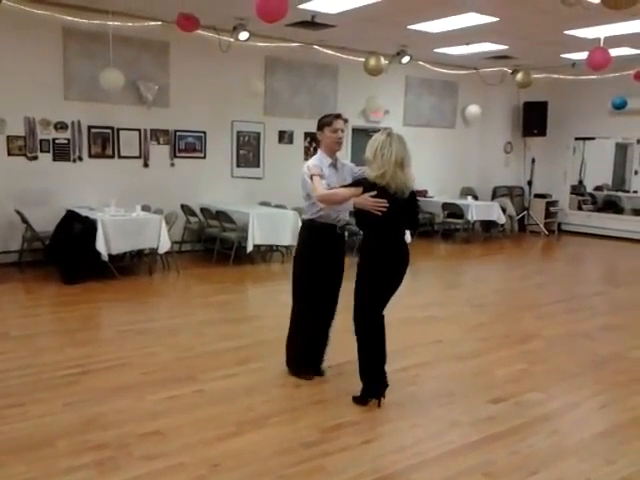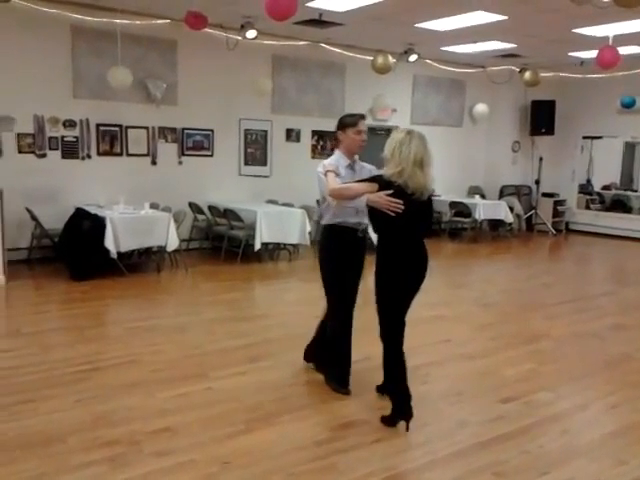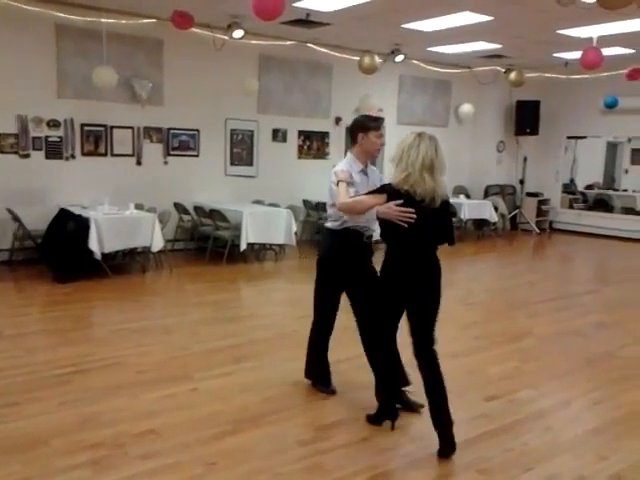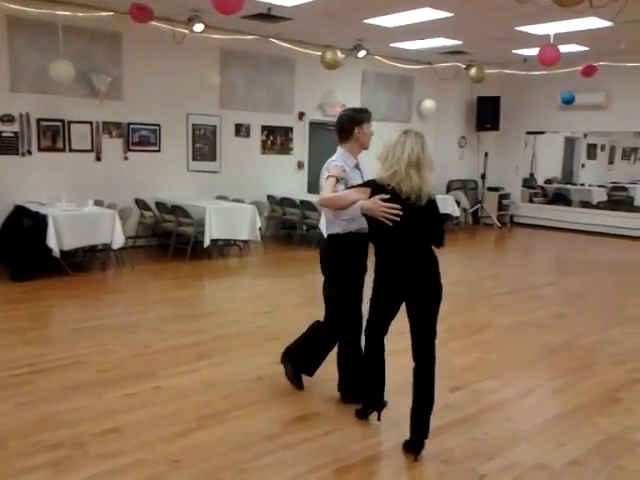
dt=0.4s
person 1, frame 1
left shoulder: (368, 184)
right shoulder: (405, 187)
left elbow: (323, 196)
right elbow: (412, 223)
left wrist: (316, 175)
left hip: (375, 258)
right hip: (399, 257)
left knee: (364, 319)
right knee: (375, 314)
left ankle: (372, 387)
right ankle: (378, 379)
person 1, frame 2
left shoulder: (384, 183)
right shoulder: (424, 188)
left elbow: (335, 192)
left wrist: (330, 172)
left hip: (392, 263)
right hip: (417, 262)
left knee: (390, 331)
right knee: (396, 323)
left ankle: (401, 404)
right ankle: (391, 383)
person 1, frame 3
left shoulder: (394, 191)
right shoulder: (439, 196)
left elbow: (345, 205)
right elbow: (446, 236)
left wrist: (343, 180)
left hip: (397, 275)
right hip: (429, 276)
left knee: (385, 338)
right knee: (425, 348)
left ankle: (386, 408)
right ankle: (445, 433)
person 1, frame 4
left shoulder: (378, 188)
right shoulder: (426, 195)
left elbow: (327, 201)
right elbow: (436, 237)
left wrist: (332, 176)
left hip: (390, 276)
right hip: (425, 276)
left knee: (374, 335)
right knee: (424, 351)
left ankle: (372, 401)
right ankle: (418, 435)
person 2, frame 1
left shoulder: (348, 168)
right shoulder: (313, 167)
right elbow: (324, 200)
right wrist: (356, 202)
left hip: (337, 236)
right hip: (315, 235)
left knee: (328, 301)
right knee: (306, 301)
left ankle: (313, 358)
right ankle: (297, 361)
person 2, frame 2
left shoulder: (366, 170)
right shoulder: (328, 167)
right elbow: (336, 199)
right wrist: (370, 199)
left hip: (358, 240)
right hip: (336, 240)
left knee: (341, 304)
right knee: (342, 308)
left ankle: (317, 353)
right ankle: (336, 373)
person 2, frame 3
left shoulder: (374, 175)
right shoulder: (342, 172)
left elbow: (391, 198)
right elbow: (346, 209)
right wrist: (381, 211)
left hip: (362, 248)
right hip: (339, 247)
left knee: (374, 317)
right knee: (326, 314)
right ankle: (318, 374)
person 2, frame 4
left shoulder: (355, 167)
right shoulder: (336, 167)
left elbow: (366, 203)
right elbow: (331, 206)
right wrist: (364, 207)
left hip: (355, 247)
right hip: (342, 248)
left knee: (349, 319)
right knee: (341, 319)
left ankle: (353, 386)
right ankle: (296, 357)
